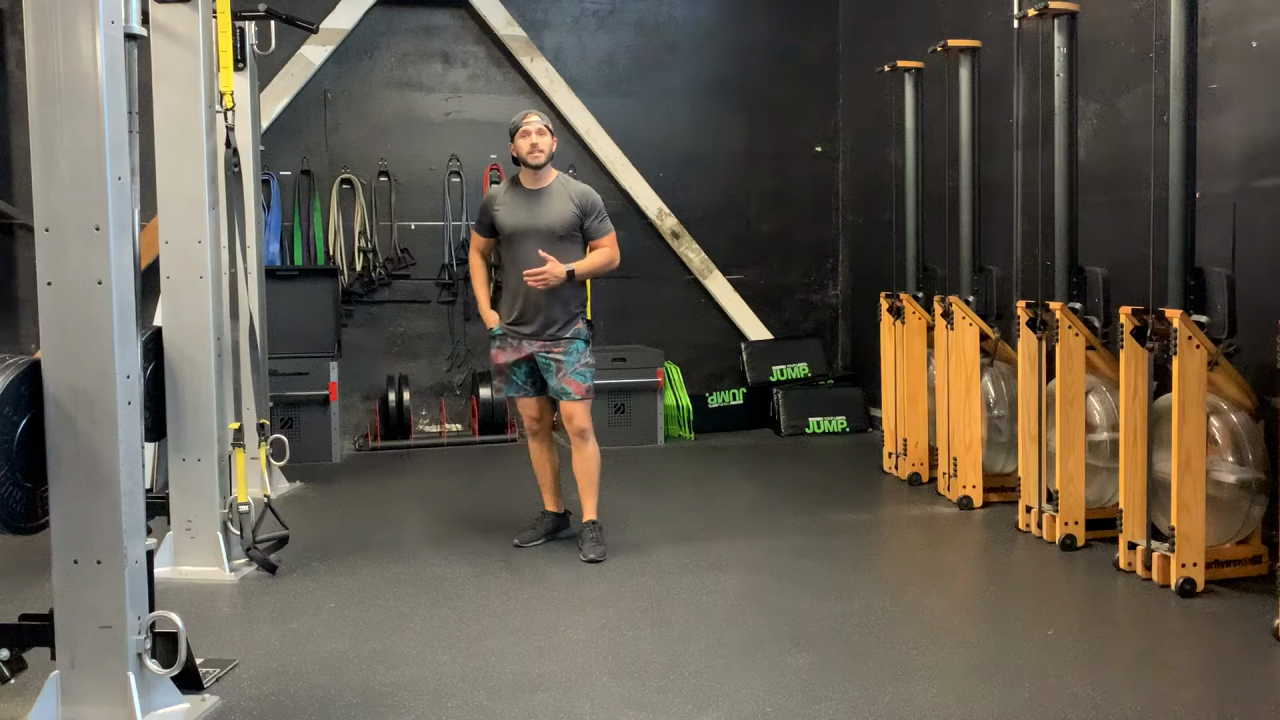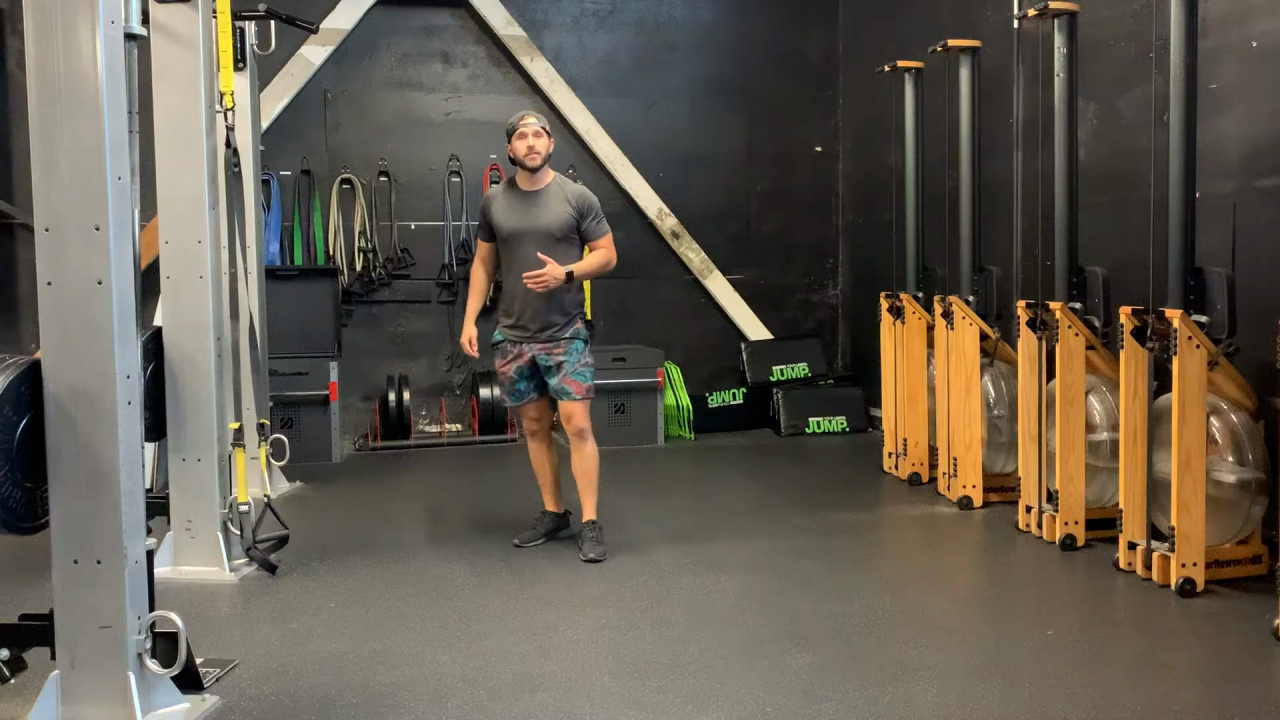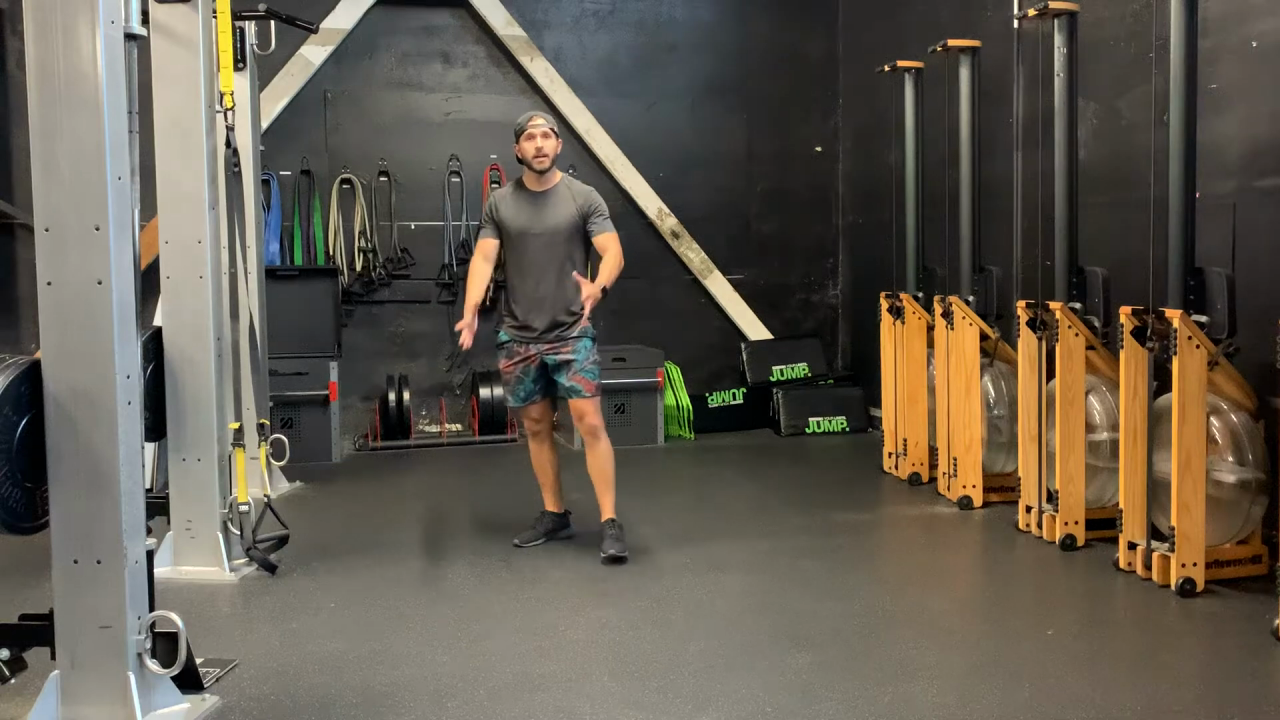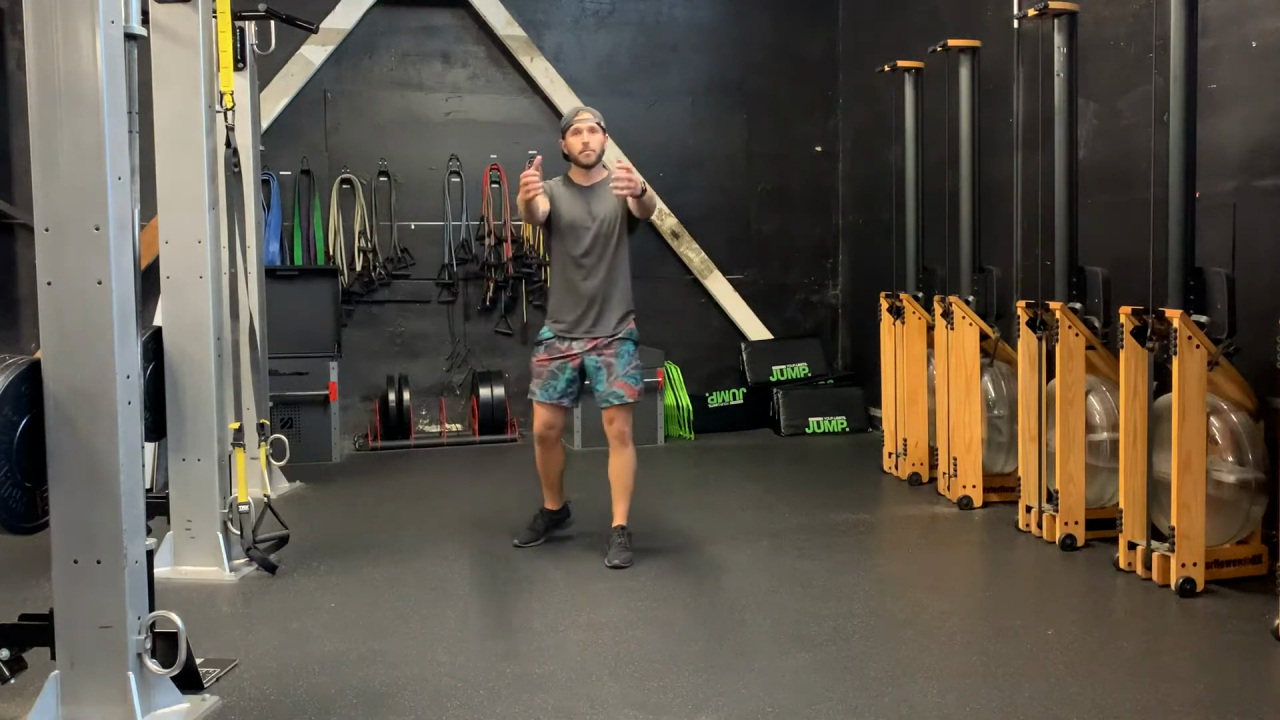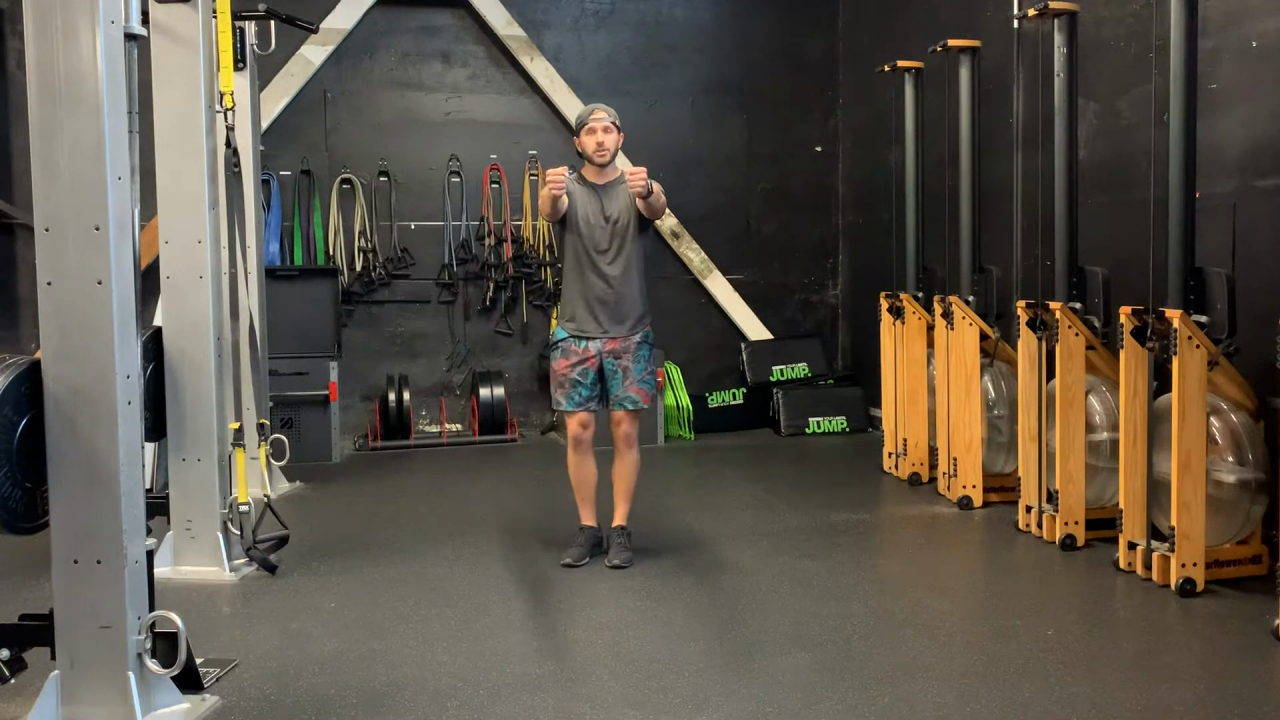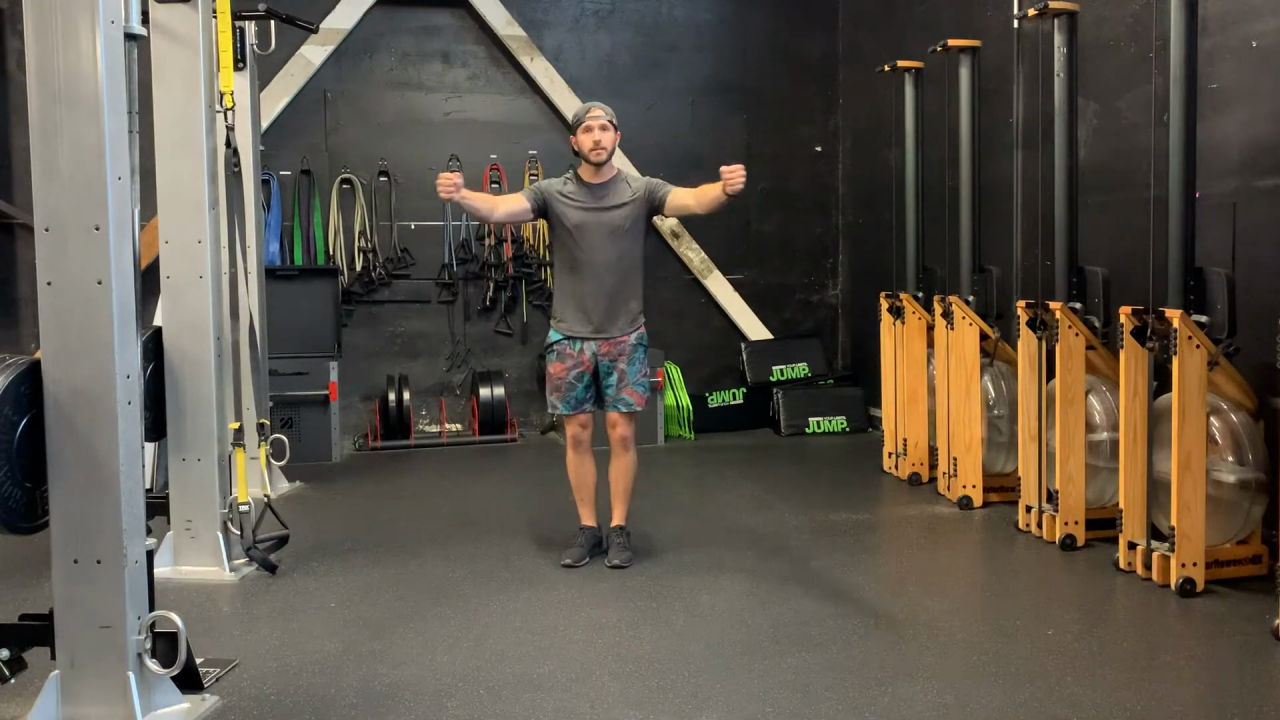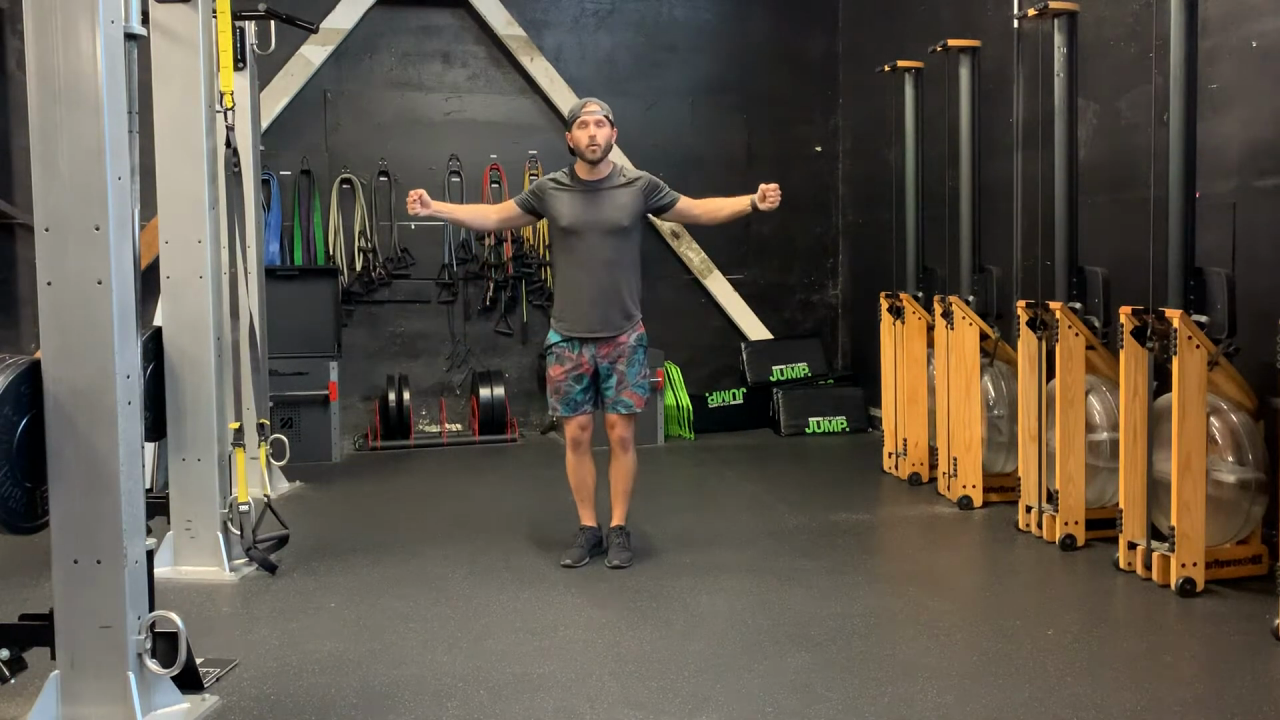
dt=0.5s
person 1, frame 1
left shoulder: (581, 196)
right shoulder: (495, 199)
left elbow: (610, 254)
right elbow: (478, 253)
left wrist: (567, 272)
right wrist: (486, 311)
left hip: (566, 333)
right hip: (514, 335)
left knee: (578, 424)
right knee: (535, 425)
left ankle: (591, 523)
right ankle: (553, 513)
person 1, frame 2
left shoulder: (578, 197)
right shoulder: (494, 201)
left elbow: (607, 255)
right elbow: (484, 263)
left wrist: (565, 273)
right wrist: (469, 320)
left hip: (565, 333)
right hip: (513, 335)
left knee: (577, 424)
right knee: (535, 426)
left ankle: (590, 524)
right ankle: (553, 513)
person 1, frame 3
left shoulder: (584, 198)
right shoulder: (499, 202)
left elbow: (612, 253)
right elbow: (483, 259)
left wrist: (598, 287)
right wrist: (471, 310)
left hip: (572, 333)
right hip: (519, 336)
left knee: (590, 423)
right knee: (536, 427)
left ankle: (610, 522)
right ankle: (554, 514)
person 1, frame 4
left shoulder: (625, 189)
right shoulder: (551, 190)
left elbow: (647, 208)
right elbow: (534, 214)
left wrist: (639, 190)
right wrist: (527, 197)
left hip: (614, 333)
right hip: (560, 332)
left knee: (619, 431)
right knee: (545, 429)
left ankle: (620, 530)
right ankle: (553, 510)
person 1, frame 5
left shoulder: (638, 189)
right shoulder: (567, 190)
left elbow: (657, 208)
right elbow: (549, 211)
left wrist: (647, 190)
right wrist: (550, 191)
left hip: (629, 334)
right hip: (574, 333)
left knee: (625, 433)
right knee: (579, 433)
left ankle: (619, 529)
right ankle: (588, 528)
person 1, frame 6
left shoulder: (641, 190)
right shoulder: (553, 192)
left elbow: (695, 201)
right elbow: (498, 209)
left wrist: (727, 188)
right wrist: (456, 195)
left hip: (625, 335)
right hip: (569, 336)
left knee: (622, 433)
right knee: (577, 434)
left ankle: (619, 529)
right ankle: (588, 529)
person 1, frame 7
left shoulder: (640, 186)
right shoulder: (549, 189)
left elbow: (698, 211)
right elbow: (495, 217)
left wrist: (753, 202)
right wrist: (434, 208)
left hip: (623, 336)
right hip: (568, 337)
left knee: (621, 434)
right knee: (576, 436)
left ankle: (618, 529)
right ankle: (587, 528)
